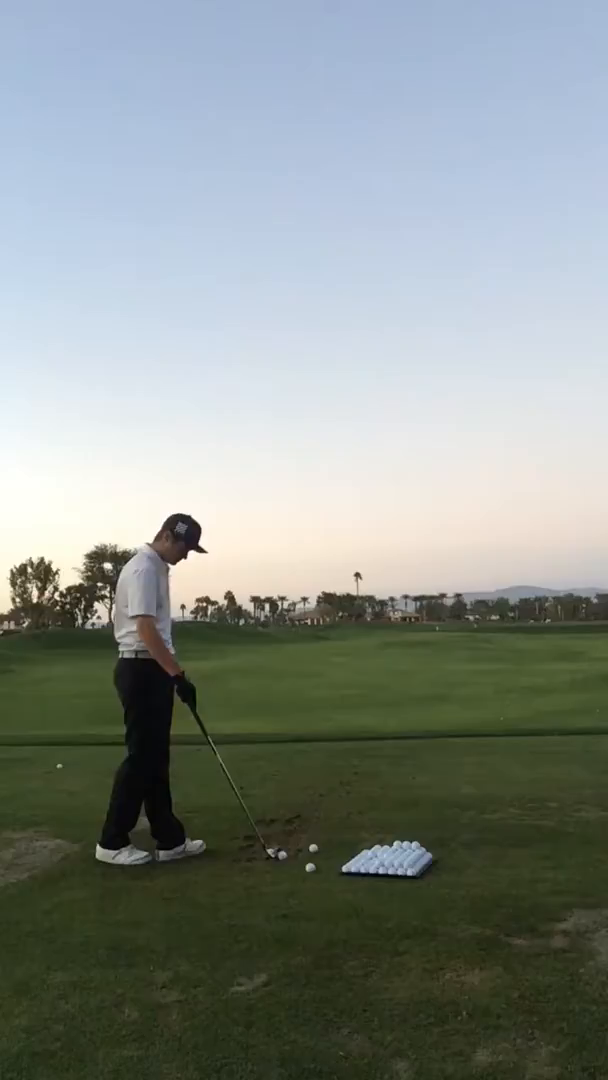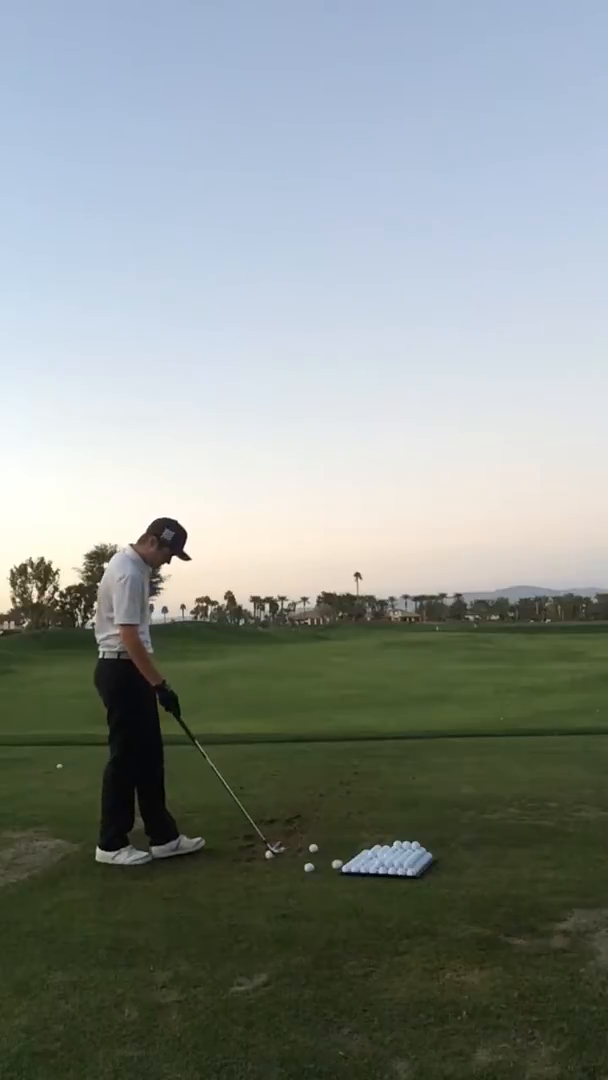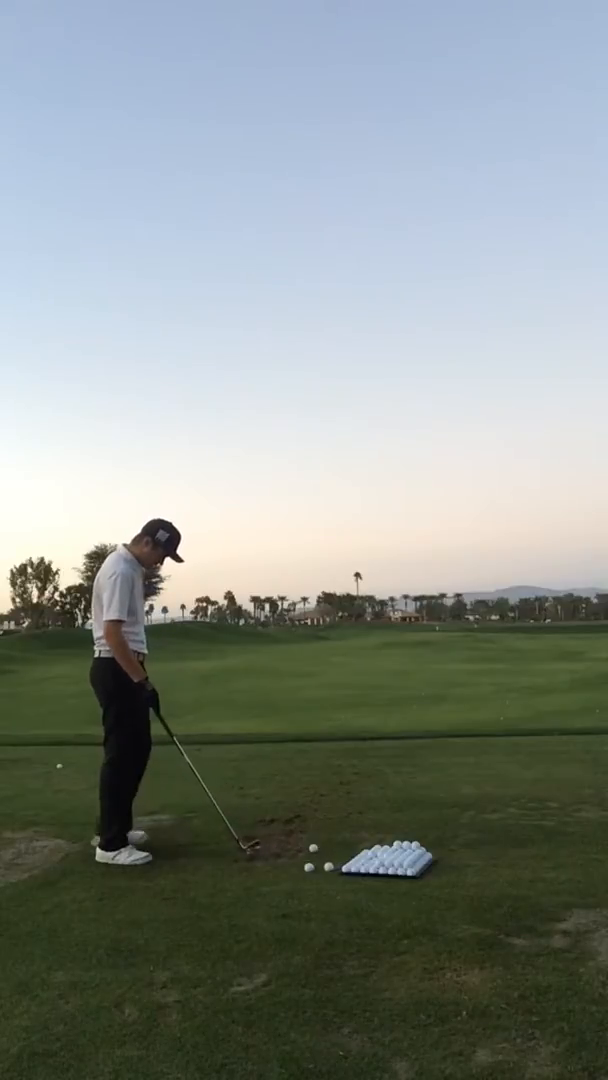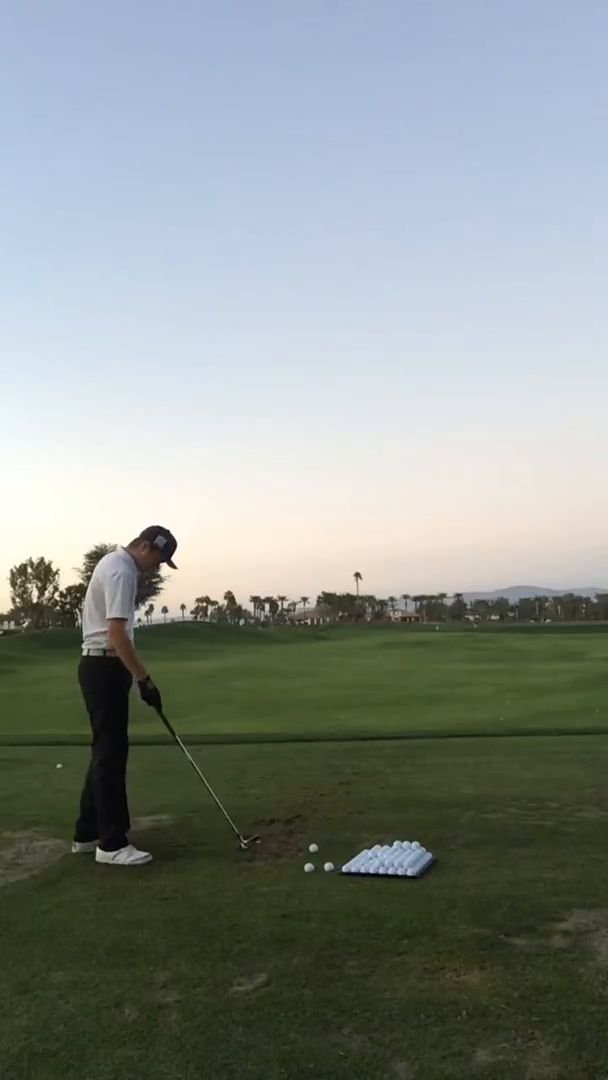
dt=0.5s
person 1, frame 1
left shoulder: (156, 567)
right shoulder: (143, 569)
right elbow: (146, 630)
left wrist: (171, 674)
right wrist: (178, 674)
left hip: (151, 671)
right hip: (141, 671)
left knee: (155, 759)
right knee: (140, 757)
left ankle: (169, 840)
right ankle: (112, 842)
person 1, frame 2
left shoulder: (133, 565)
right shoulder: (128, 574)
right elbow: (129, 638)
right wrist: (160, 684)
left hip: (129, 670)
right hip: (122, 671)
left knee: (149, 755)
right knee: (126, 757)
left ankle: (163, 836)
right ankle: (111, 844)
person 1, frame 3
left shoulder: (128, 566)
right shoulder: (121, 572)
right elbow: (112, 633)
right wrist: (142, 681)
left hip: (124, 670)
right hip: (117, 671)
left knee: (136, 749)
right knee: (122, 754)
left ankle: (113, 826)
right ankle: (111, 843)
person 1, frame 4
left shoulder: (116, 563)
right shoulder: (121, 571)
right elbow: (117, 633)
right wrist: (144, 679)
left hip: (101, 666)
right hip: (105, 667)
left knee: (106, 752)
right knee: (111, 753)
left ankle: (88, 832)
right ankle: (111, 843)
